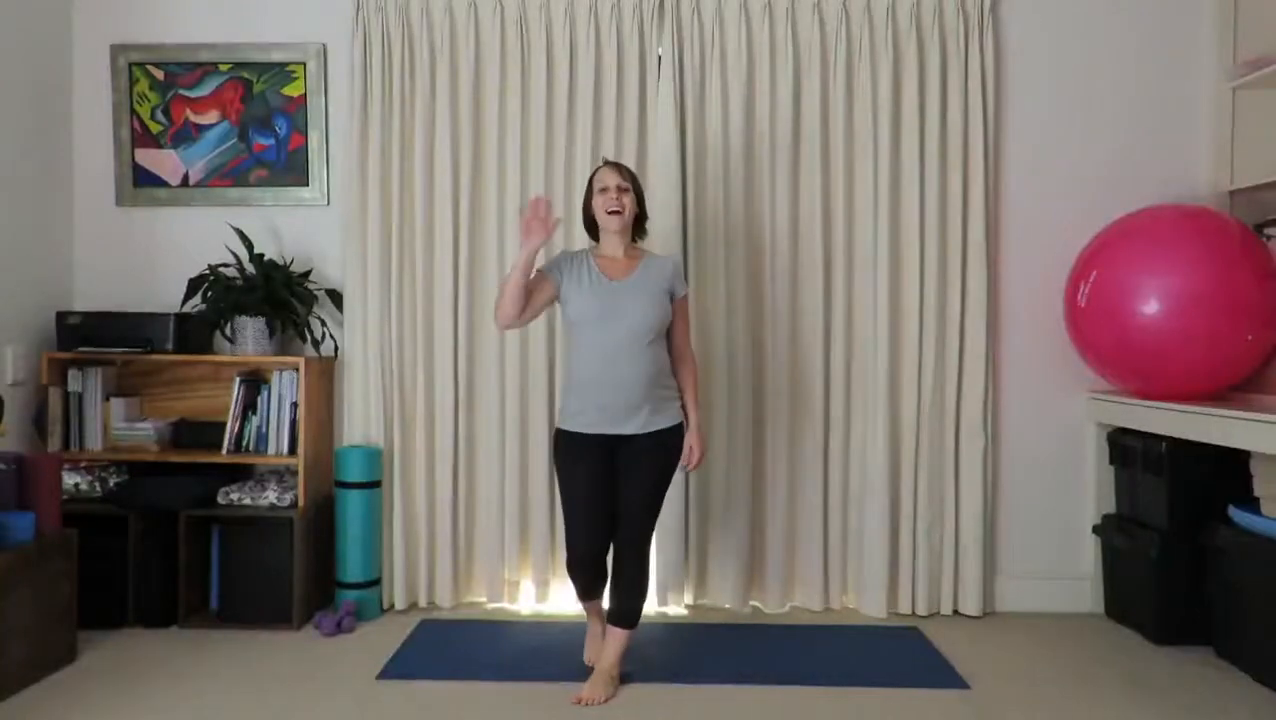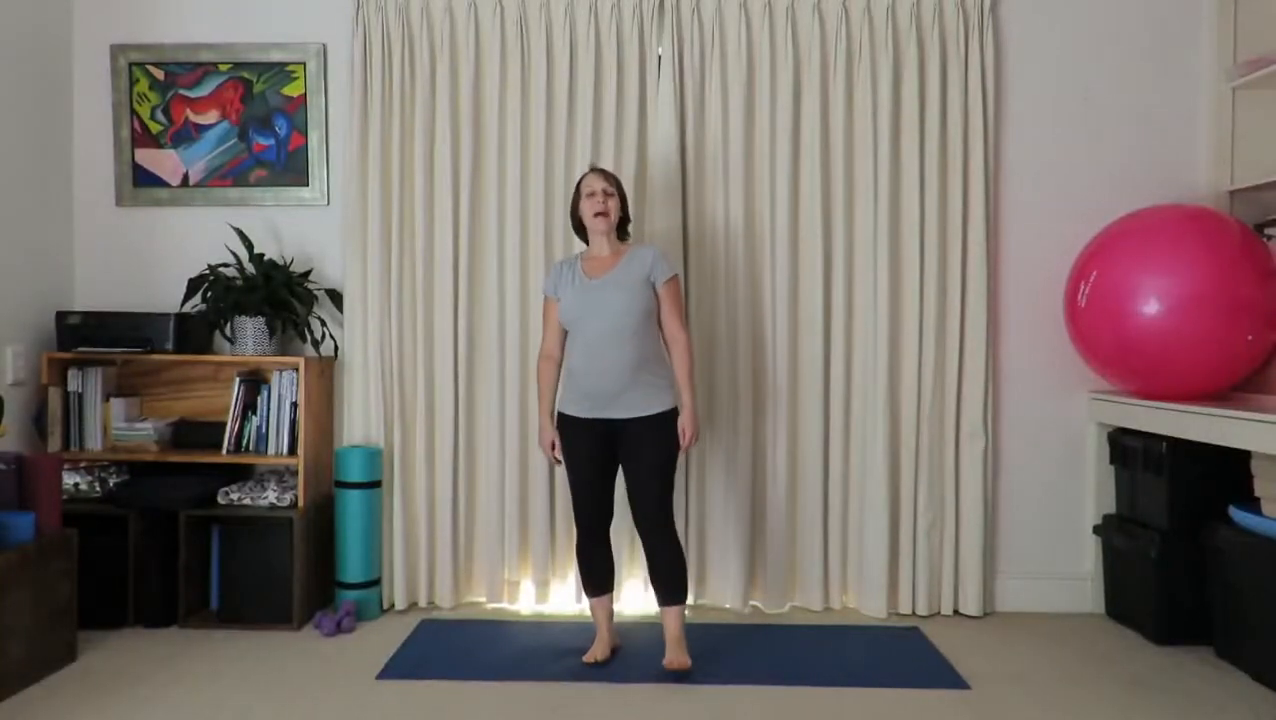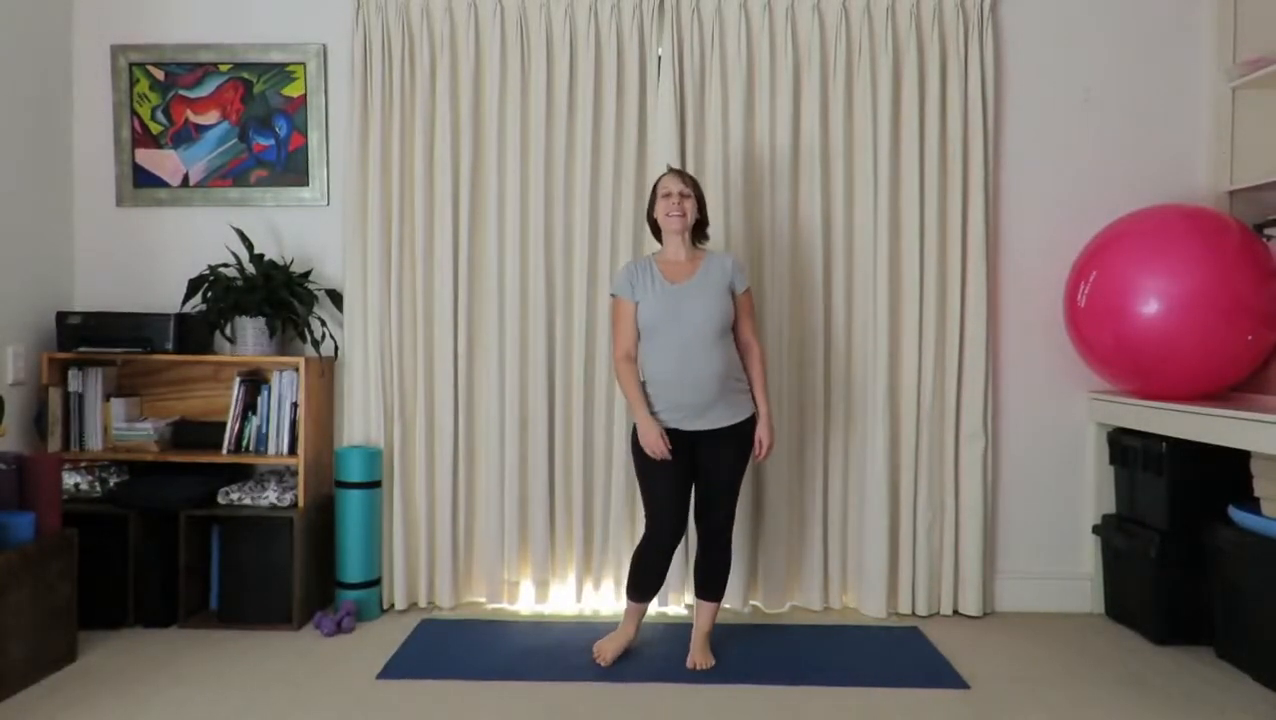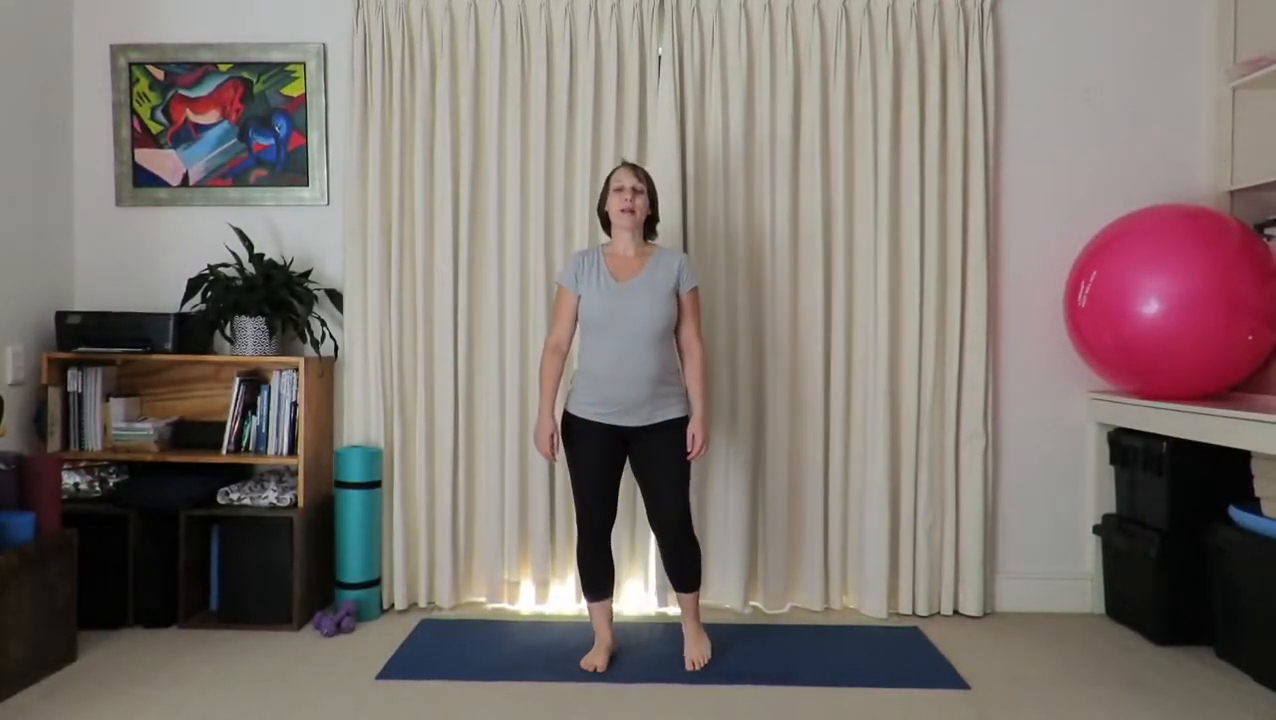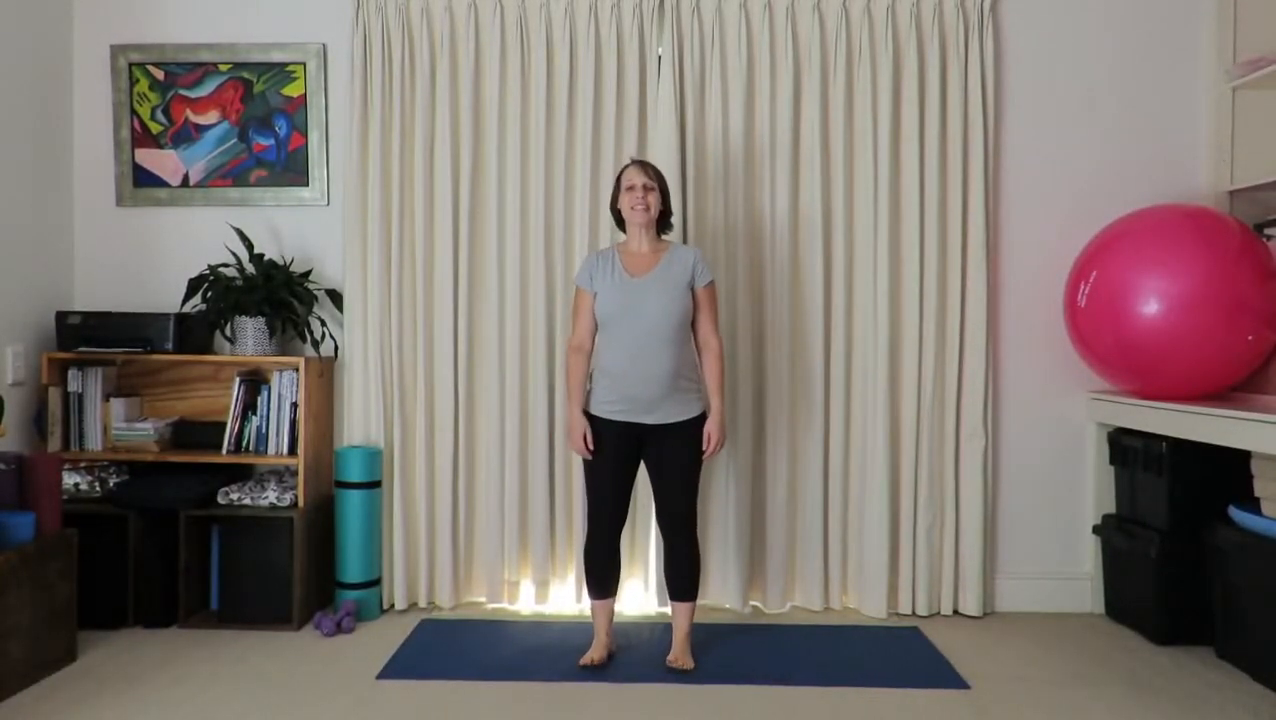
dt=1s
person 1, frame 1
left shoulder: (666, 272)
right shoulder: (568, 266)
left elbow: (682, 356)
right elbow: (508, 316)
left wrist: (694, 425)
right wrist: (530, 249)
left hip: (652, 431)
right hip: (581, 431)
left knee: (633, 543)
right knee: (584, 547)
left ankle: (610, 662)
right ankle: (596, 620)
person 1, frame 2
left shoulder: (650, 261)
right shoulder: (561, 273)
left elbow: (677, 337)
right elbow: (551, 353)
left wrist: (688, 406)
right wrist: (546, 418)
left hip: (648, 415)
right hip: (581, 418)
left knee: (654, 521)
right knee: (591, 524)
left ankle: (675, 635)
right ankle: (604, 633)
person 1, frame 3
left shoulder: (727, 269)
right shoulder: (634, 274)
left elbow: (749, 346)
right elbow: (624, 356)
left wrist: (763, 413)
right wrist: (643, 419)
left hip: (727, 425)
right hip: (663, 427)
left knee: (715, 530)
right knee: (663, 530)
left ankle: (700, 637)
right ankle: (628, 626)
person 1, frame 4
left shoulder: (676, 266)
right shoulder: (581, 266)
left elbow: (691, 348)
right elbow: (557, 344)
left wrist: (699, 414)
right wrist: (545, 413)
left hip: (662, 420)
right hip: (591, 420)
left knee: (673, 524)
right knee: (593, 527)
left ankle: (692, 624)
right ankle: (603, 637)
person 1, frame 5
left shoulder: (690, 263)
right shoulder: (596, 265)
left elbow: (709, 343)
right elbow: (579, 345)
left wrist: (716, 410)
right wrist: (575, 411)
left hip: (677, 420)
right hip: (608, 418)
left knee: (678, 526)
right knee: (603, 525)
left ankle: (681, 640)
right ankle: (601, 637)
